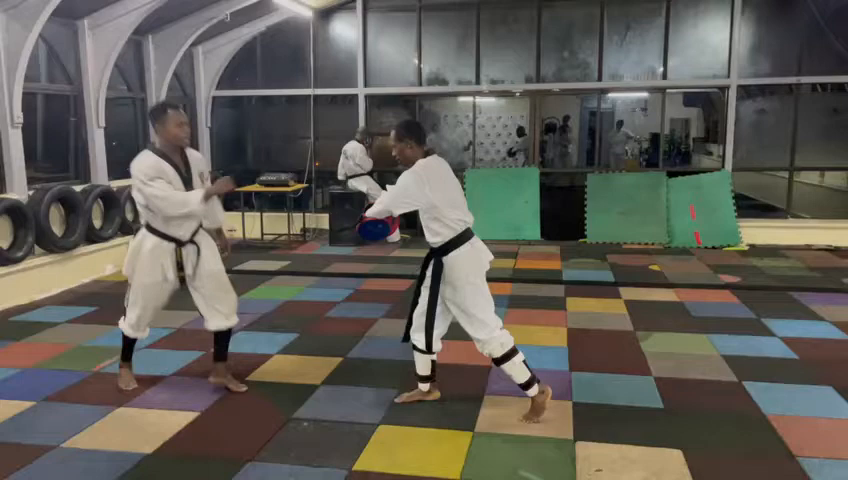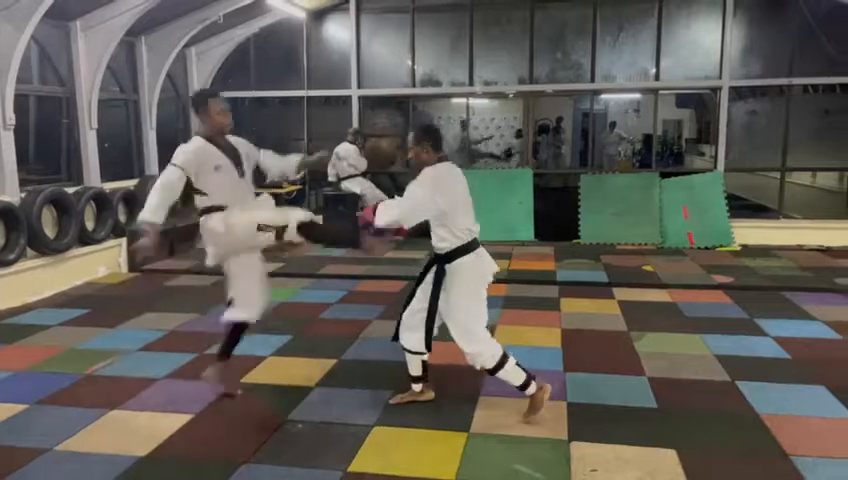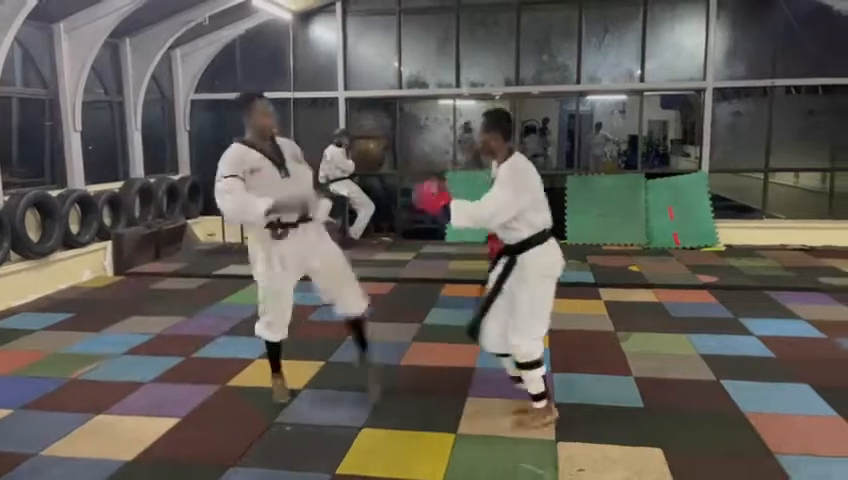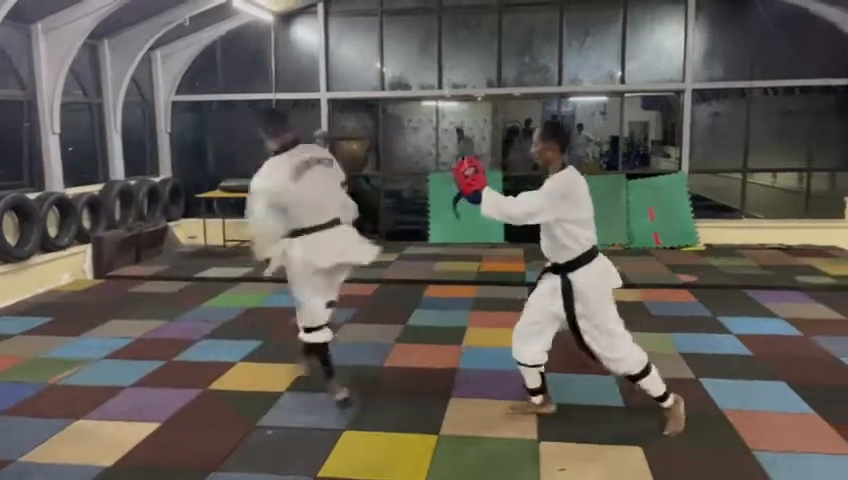
dt=0.4s
person 1, frame 1
left shoulder: (417, 175)
right shoulder: (434, 165)
left elbow: (386, 206)
right elbow: (399, 201)
left wrist: (367, 217)
right wrist: (381, 216)
left hip: (457, 260)
right hip: (447, 258)
left knee: (485, 328)
right knee: (423, 322)
left ankle: (537, 391)
right ankle: (427, 387)
person 1, frame 2
left shoulder: (432, 179)
right shoulder: (446, 172)
left elbow: (397, 215)
right elbow: (409, 207)
left wrist: (374, 215)
right wrist: (386, 208)
left hip: (461, 267)
right hip: (449, 264)
left knee: (473, 340)
right knee: (414, 323)
left ankle: (534, 389)
right ankle: (419, 387)
person 1, frame 3
left shoulder: (515, 171)
right shoulder: (506, 166)
left elbow: (486, 213)
left wrist: (445, 206)
right wrist: (498, 234)
left hip: (531, 258)
right hip: (517, 256)
left knee: (522, 335)
right knee: (498, 328)
left ankle: (542, 407)
right ankle: (536, 395)
person 1, frame 4
left shoulder: (563, 184)
right shoulder: (561, 179)
left elbow: (520, 209)
left wrist: (478, 192)
left hip: (583, 278)
right hip: (560, 276)
left knee: (615, 346)
right knee: (527, 336)
left ankle: (671, 402)
right ankle: (539, 400)
person 2, frame 1
left shoulder: (196, 158)
right shoulder: (144, 165)
right elbow: (167, 205)
left wrist: (217, 229)
right wrist: (211, 192)
left hip: (195, 244)
right hip: (159, 247)
left knee: (222, 303)
right knee: (141, 309)
left ankle: (219, 370)
right ankle: (125, 366)
person 2, frame 2
left shoulder: (238, 146)
right shoulder: (191, 153)
left elbow: (269, 163)
right elbow: (164, 189)
left wrist: (305, 161)
right wrist: (149, 230)
left hip: (246, 229)
right hip: (224, 227)
left knee: (248, 302)
right knee: (295, 219)
left ankle: (219, 367)
person 2, frame 3
left shoulder: (287, 147)
right shoulder: (234, 158)
left elbow: (306, 179)
right elbow: (231, 201)
left wrist: (316, 202)
right wrist: (277, 205)
left hip: (307, 231)
right hip: (271, 241)
left knee: (347, 292)
right knee: (275, 311)
left ankle: (364, 356)
right ankle: (277, 377)
person 2, frame 4
left shoulder: (267, 175)
right shoulder: (321, 155)
left elbow: (261, 222)
right elbow: (346, 205)
left wrist: (269, 248)
left hip: (305, 248)
right hip: (337, 238)
left knee: (312, 315)
right knee: (320, 299)
left ankle: (331, 382)
